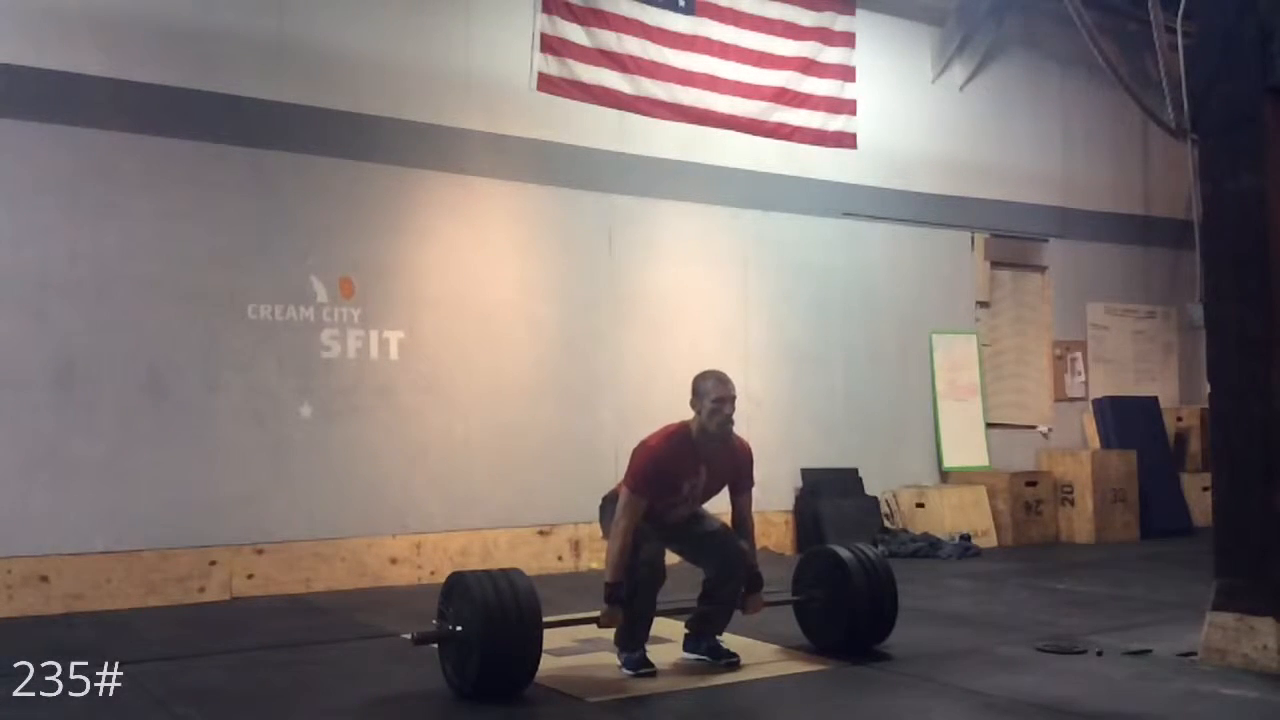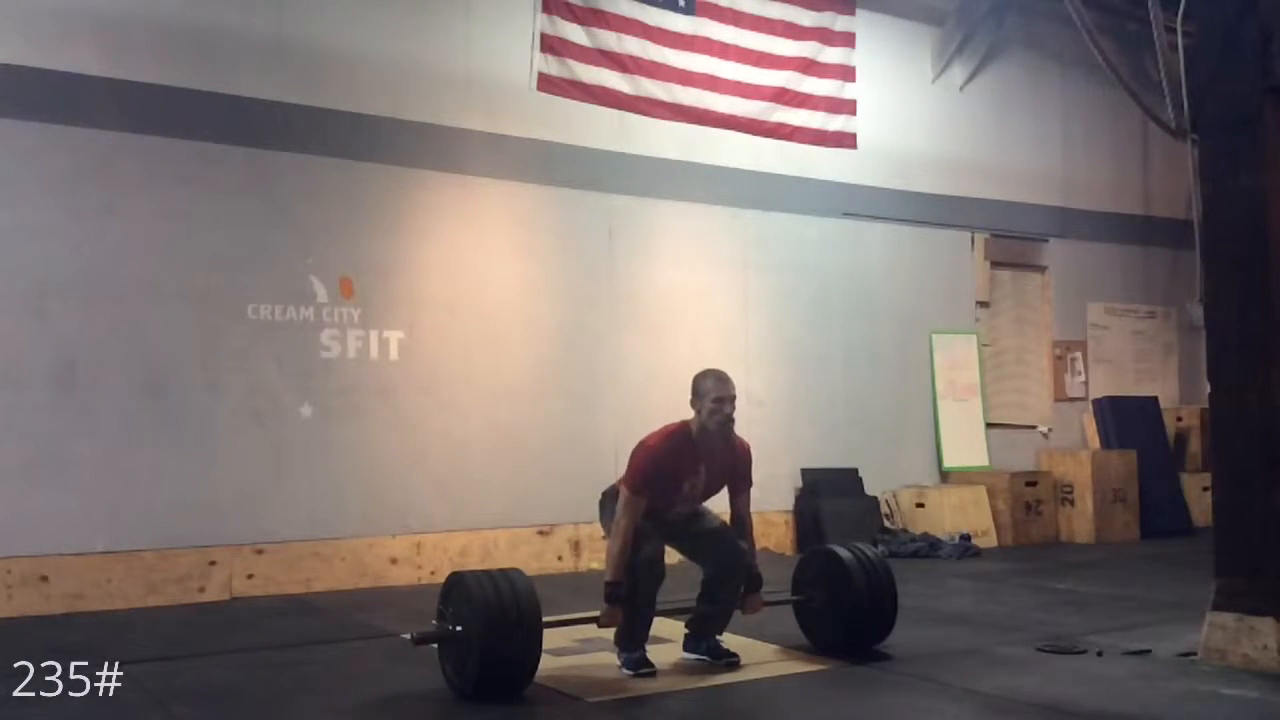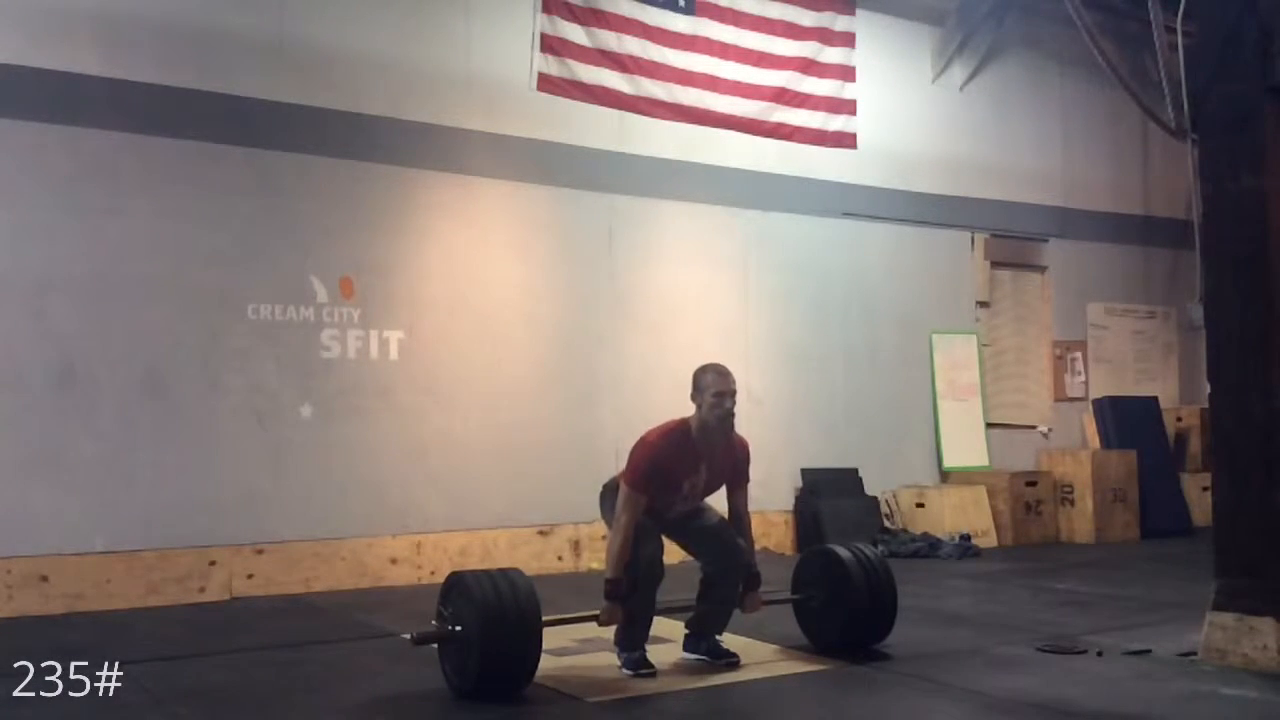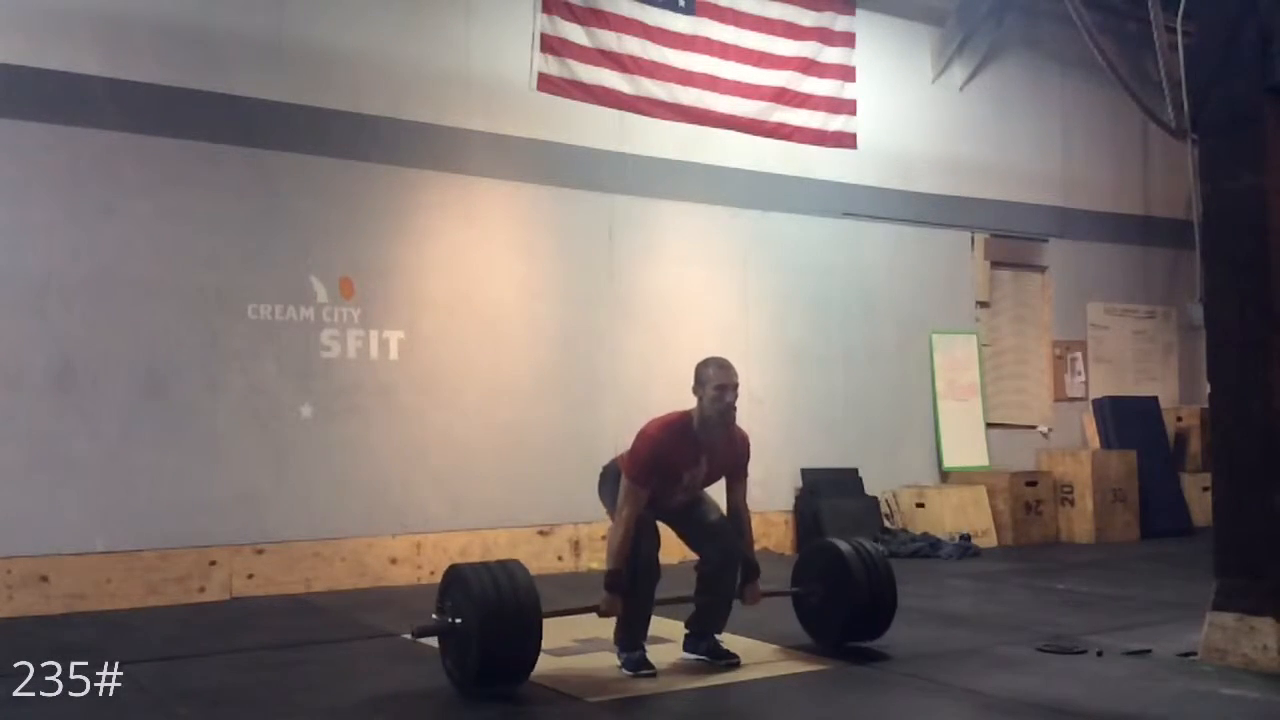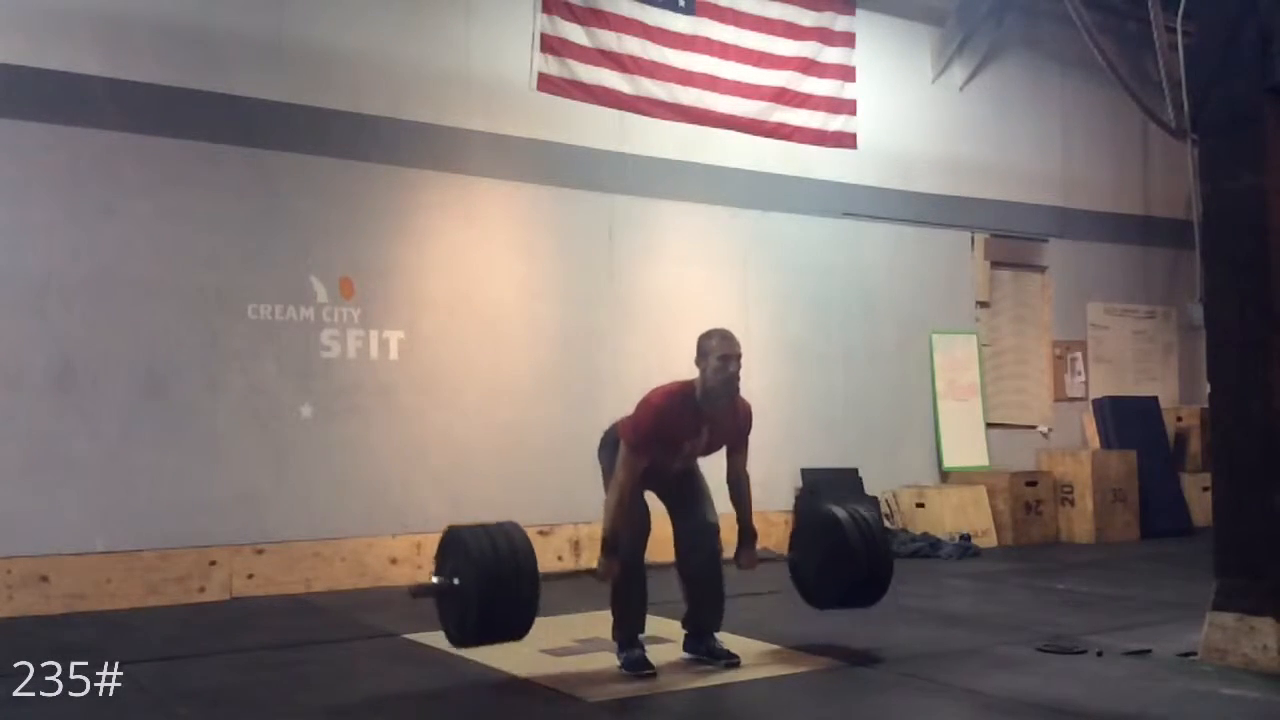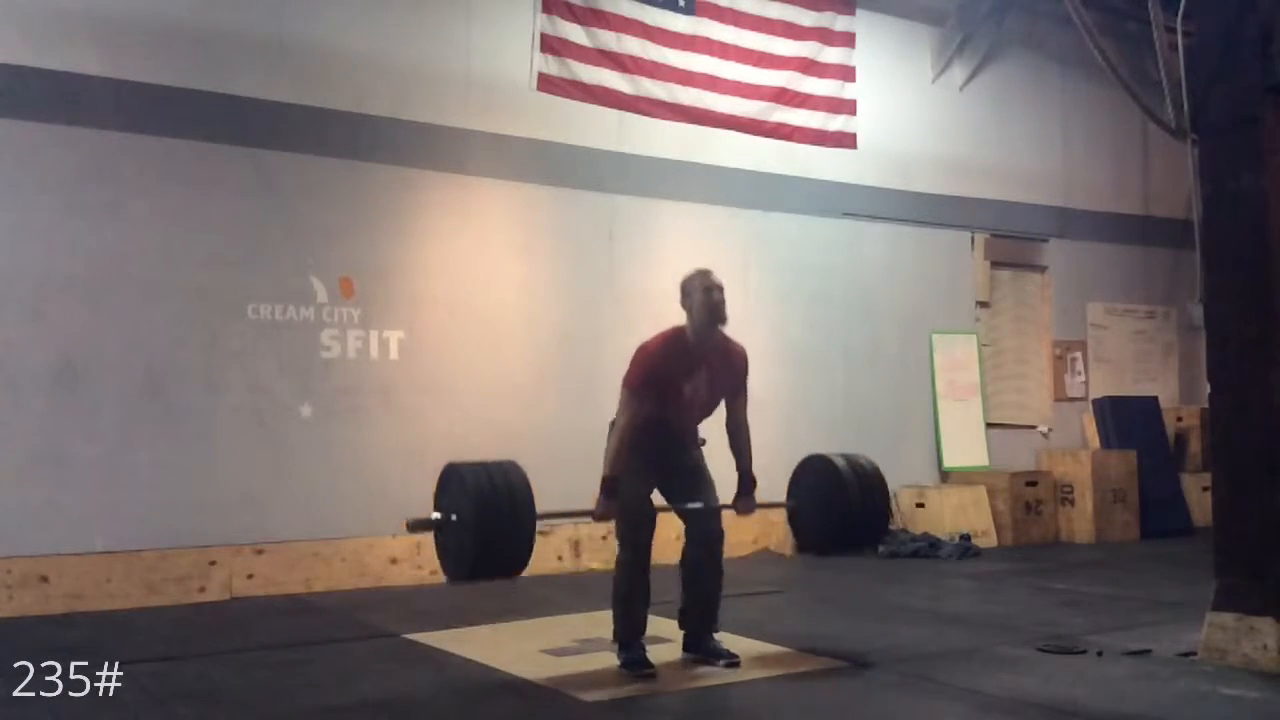
dt=0.2s
person 1, frame 1
left shoulder: (739, 453)
right shoulder: (658, 450)
left elbow: (743, 519)
right elbow: (624, 524)
left wrist: (753, 583)
right wrist: (612, 597)
left hip: (682, 514)
right hip: (630, 512)
left knee: (734, 556)
right knee: (647, 559)
left ankle: (701, 638)
right ankle: (630, 648)
person 1, frame 2
left shoulder: (738, 452)
right shoulder: (657, 449)
left elbow: (741, 518)
right elbow: (624, 524)
left wrist: (752, 583)
right wrist: (612, 597)
left hip: (682, 511)
right hip: (629, 507)
left knee: (733, 555)
right knee: (646, 557)
left ankle: (701, 638)
right ankle: (630, 648)
person 1, frame 3
left shoulder: (737, 449)
right shoulder: (657, 446)
left elbow: (740, 515)
right elbow: (625, 522)
left wrist: (751, 580)
right wrist: (612, 595)
left hip: (683, 505)
right hip: (628, 500)
left knee: (729, 552)
right knee: (646, 556)
left ankle: (702, 638)
right ankle: (630, 647)
person 1, frame 4
left shoulder: (737, 442)
right shoulder: (659, 437)
left elbow: (738, 508)
right elbow: (626, 517)
left wrist: (749, 573)
right wrist: (613, 588)
left hip: (681, 492)
right hip: (625, 483)
left knee: (722, 546)
right knee: (642, 551)
left ankle: (701, 638)
right ankle: (630, 647)
person 1, frame 5
left shoulder: (739, 412)
right shoulder: (663, 404)
left elbow: (737, 474)
right elbow: (625, 479)
left wrist: (747, 536)
right wrist: (609, 550)
left hip: (677, 462)
right hip: (624, 452)
left knee: (705, 539)
right knee: (632, 542)
left ankle: (701, 638)
right ankle: (629, 646)
person 1, frame 6
left shoulder: (733, 357)
right shoulder: (657, 353)
left elbow: (738, 421)
right elbow: (625, 425)
left wrist: (746, 482)
right wrist: (609, 488)
left hip: (682, 444)
right hip: (639, 444)
left knee: (708, 535)
right knee: (636, 542)
left ankle: (699, 638)
right ankle: (629, 645)
